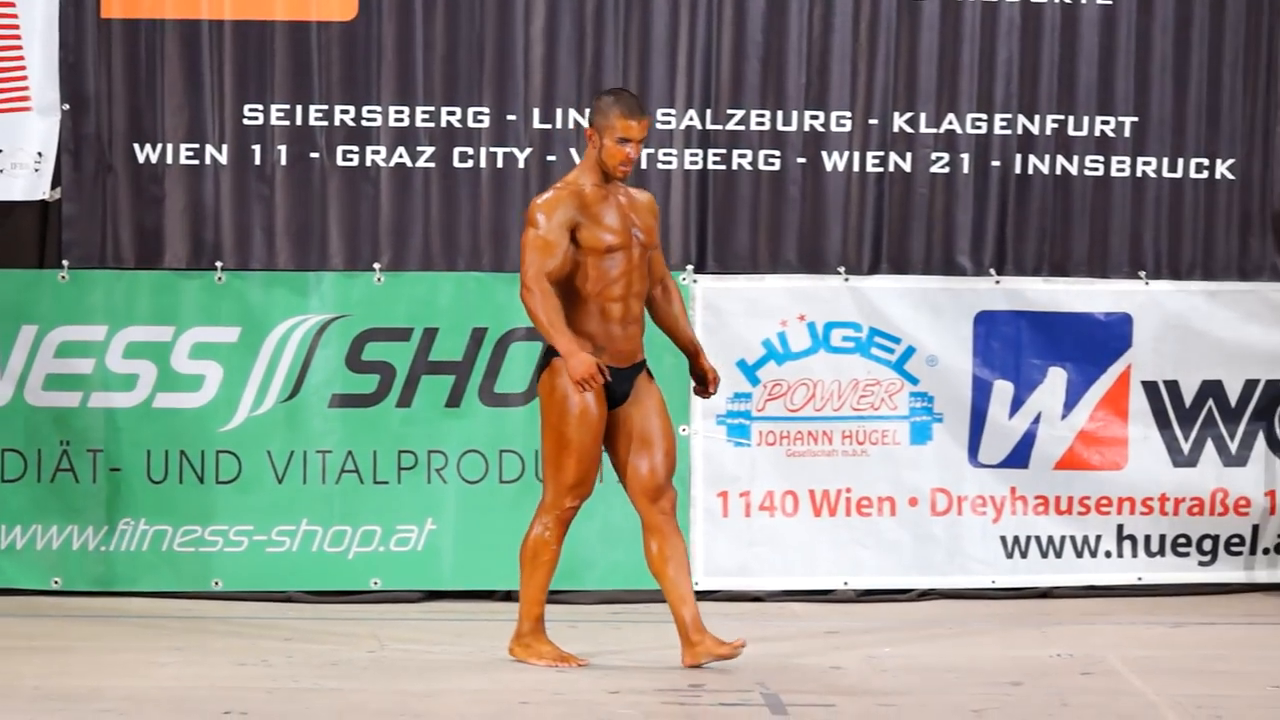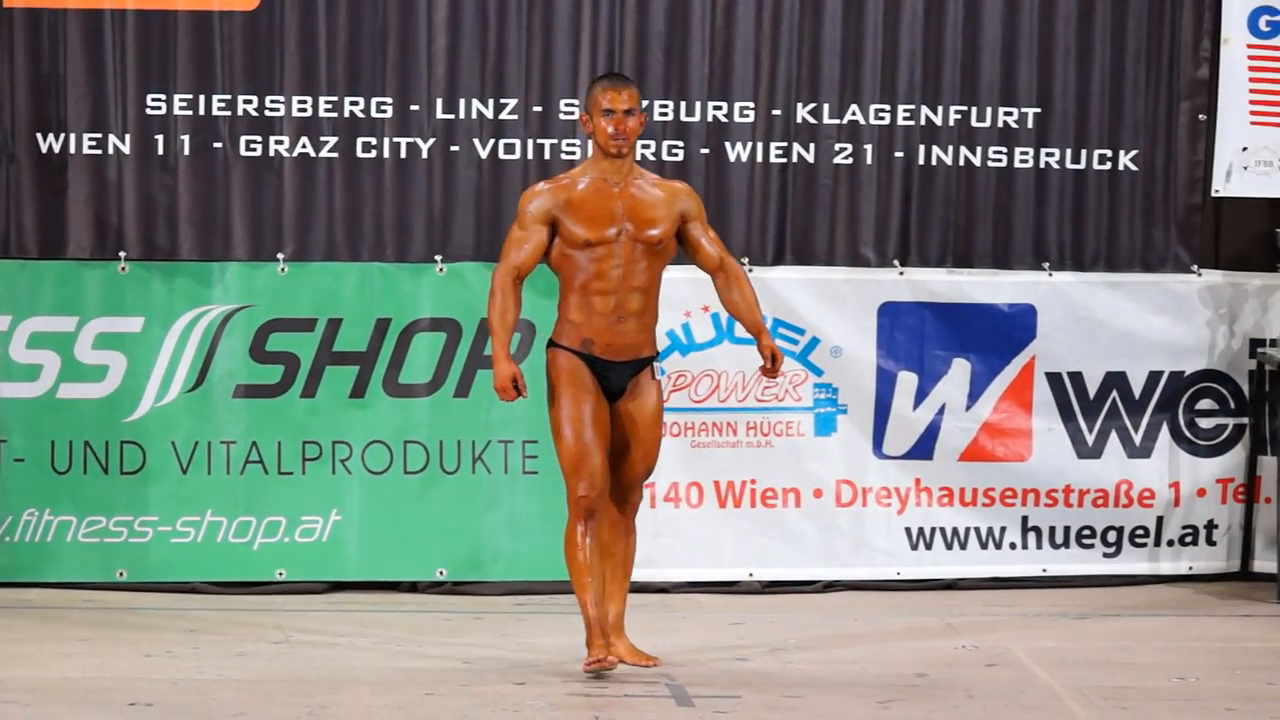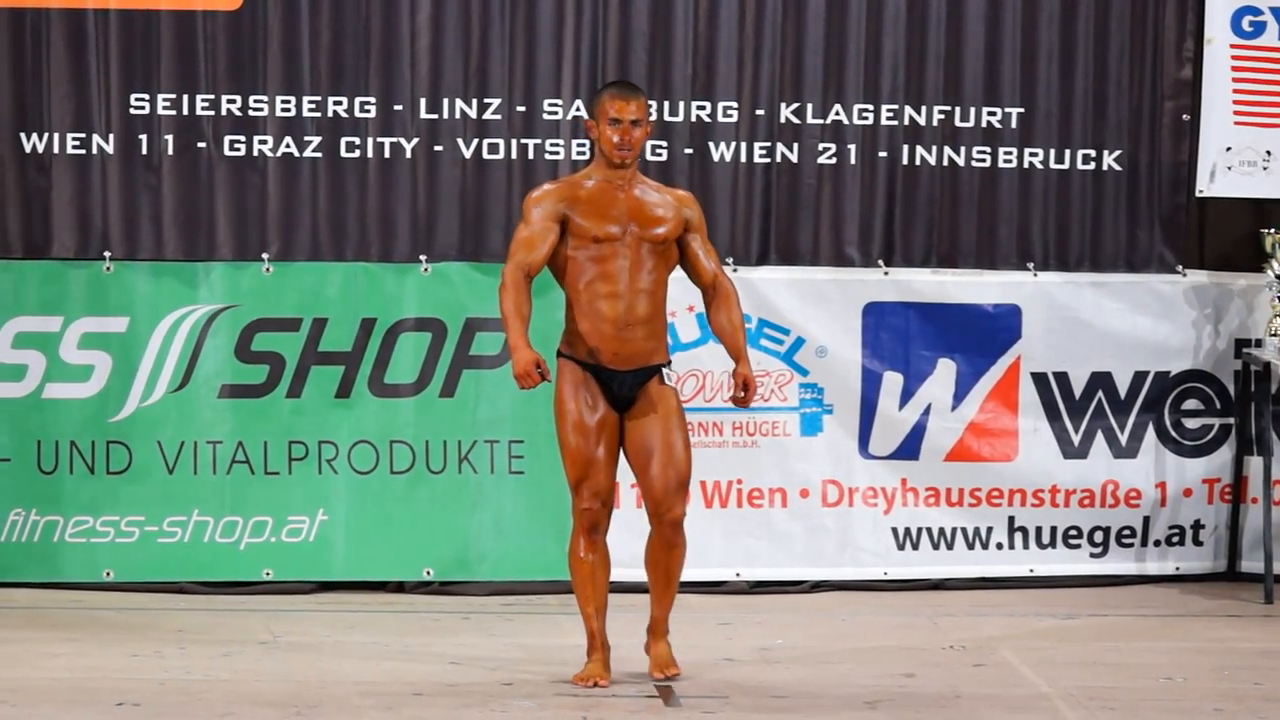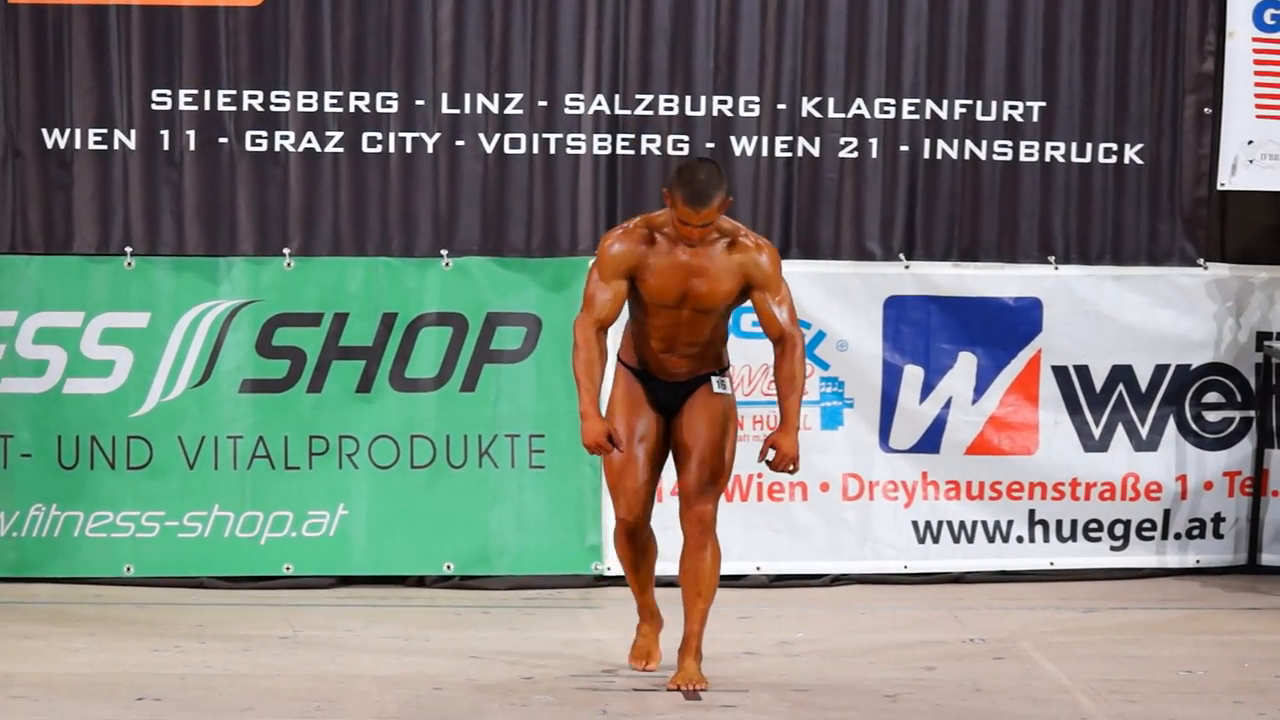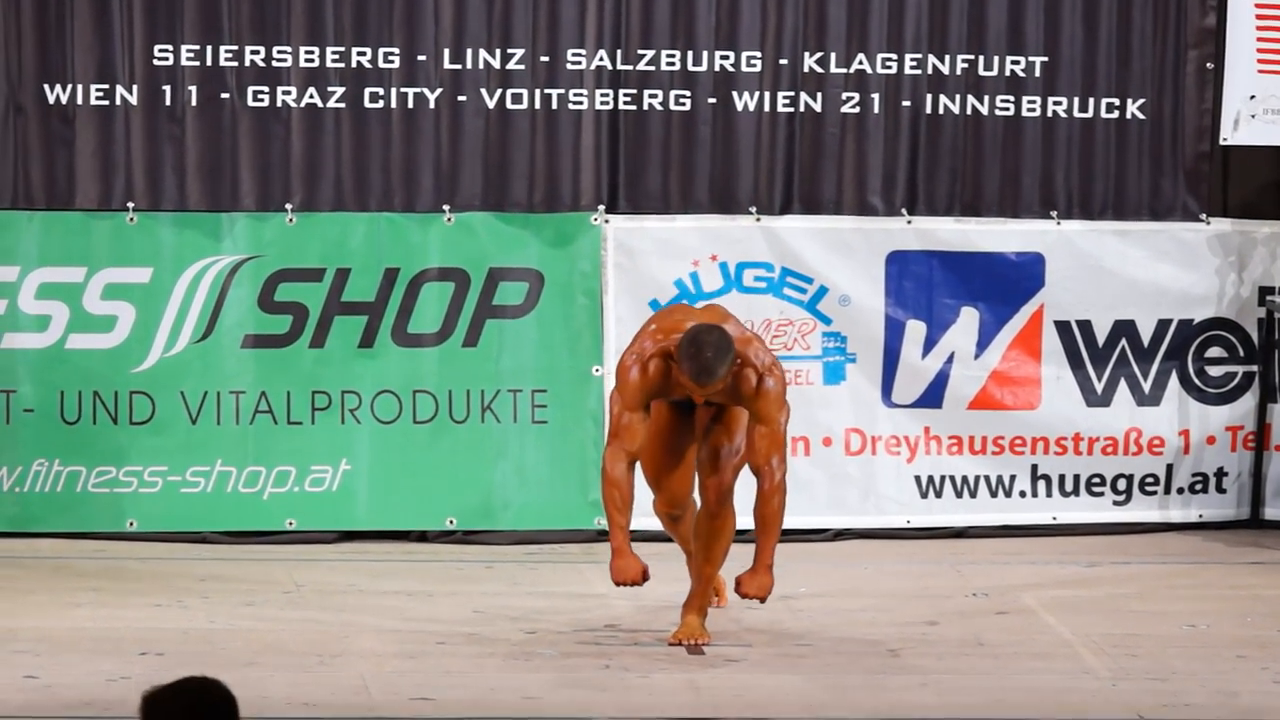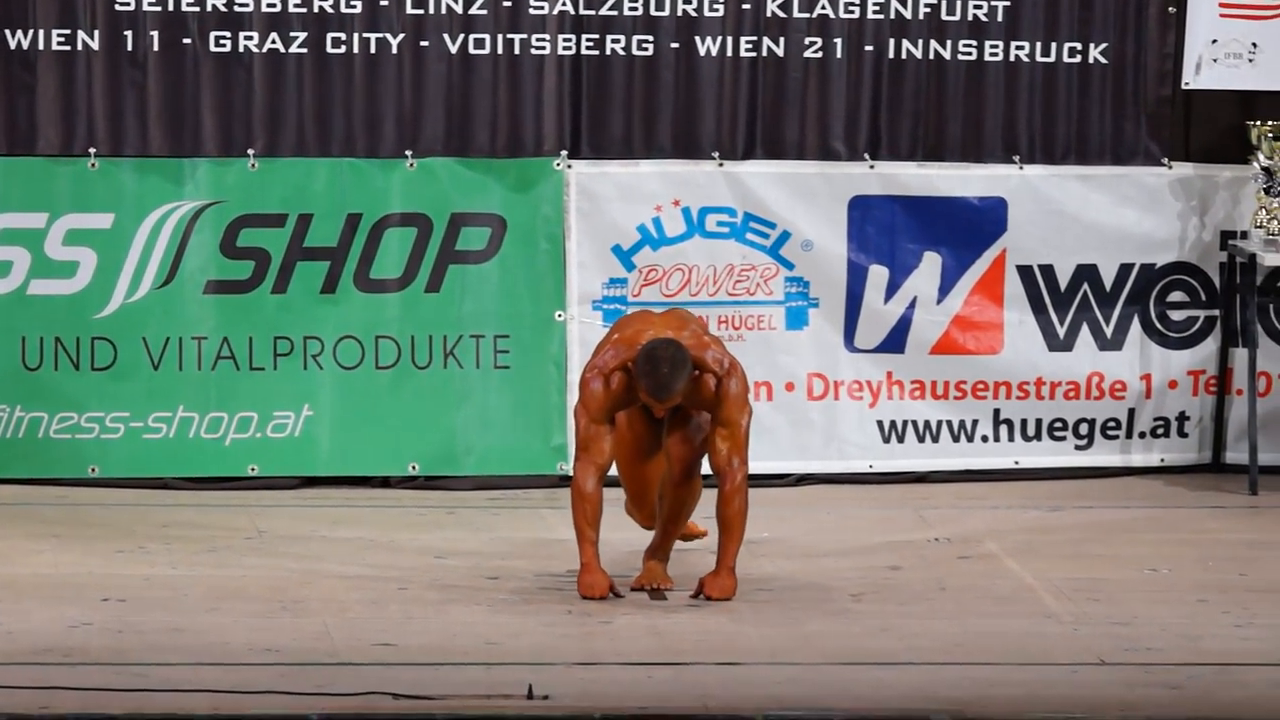
dt=0.5s
person 1, frame 1
left shoulder: (641, 205)
right shoulder: (557, 204)
left elbow: (659, 285)
right elbow: (535, 284)
left wrist: (694, 351)
right wrist: (570, 349)
left hip: (633, 375)
right hip: (575, 374)
left knee: (659, 502)
right knee: (562, 504)
left ankle: (693, 635)
right ankle: (527, 634)
person 1, frame 2
left shoulder: (674, 197)
right shoulder: (550, 197)
left elbow: (722, 266)
right elbow: (508, 274)
left wrist: (759, 332)
right wrist: (501, 354)
left hip: (641, 370)
right hip: (575, 363)
left knee: (623, 503)
right knee: (587, 498)
left ankle: (615, 632)
right ankle: (595, 638)
person 1, frame 3
left shoulder: (678, 205)
right shoulder: (554, 199)
left elbow: (714, 283)
right elbow: (517, 274)
left wrist: (740, 357)
right wrist: (519, 343)
left hip: (652, 380)
right hip: (583, 376)
left knee: (669, 513)
right knee: (591, 516)
left ankle: (659, 632)
right ankle: (597, 651)
person 1, frame 4
left shoulder: (753, 254)
right shoulder: (626, 244)
left elbow: (789, 339)
right elbow: (590, 326)
left wrist: (789, 426)
right wrist: (589, 412)
left hip: (705, 386)
right hip: (638, 382)
left knee: (699, 518)
right knee: (631, 517)
left ankle: (690, 656)
right ankle: (648, 619)
person 1, frame 5
left shoulder: (761, 374)
right shoulder: (642, 364)
left elbow: (771, 472)
right elbow: (619, 455)
left wrist: (763, 566)
right wrist: (620, 550)
left hip: (730, 396)
right hip: (664, 393)
left knee: (717, 488)
right knee: (671, 500)
left ankle: (695, 610)
right ankle: (695, 557)
person 1, frame 6
left shoulder: (724, 378)
right shoulder: (603, 376)
left elbow: (733, 472)
right elbow: (588, 468)
left wrist: (725, 570)
right wrist: (589, 565)
left hip: (695, 397)
right hip: (629, 395)
left knee: (683, 459)
right knee: (646, 512)
left ankle: (658, 554)
right ankle: (667, 524)
